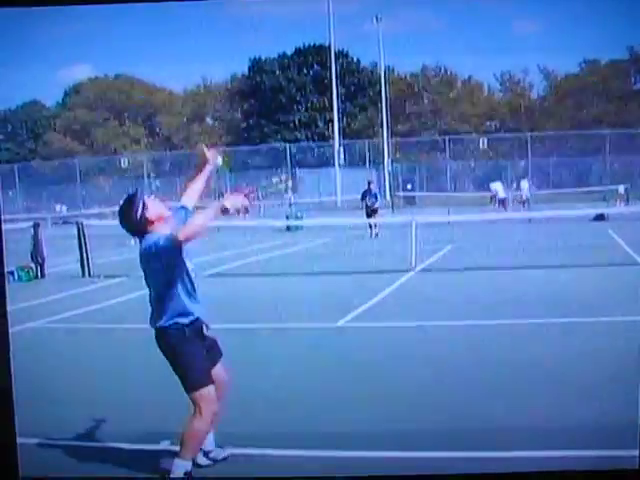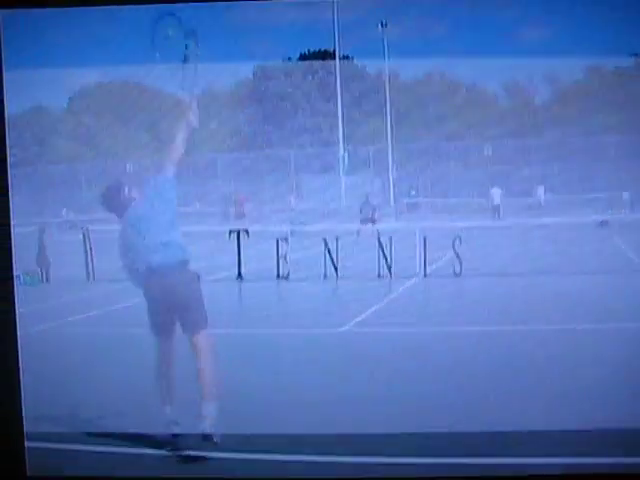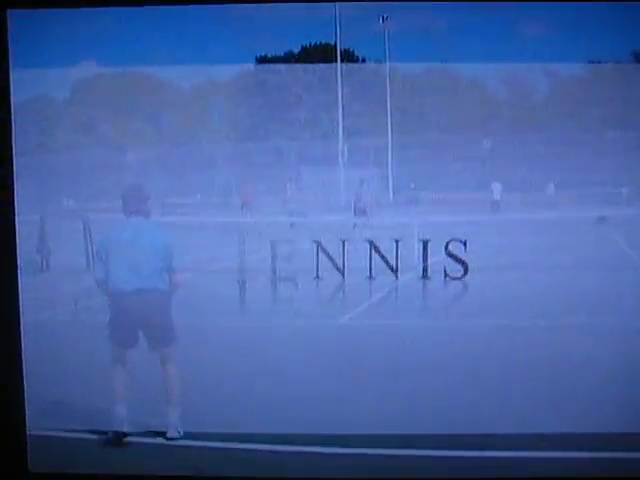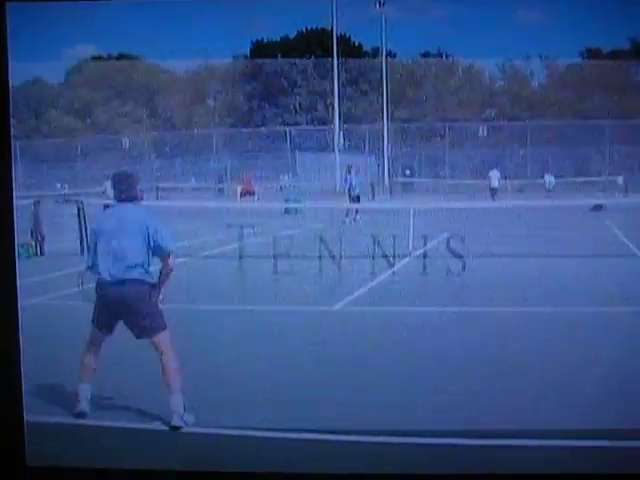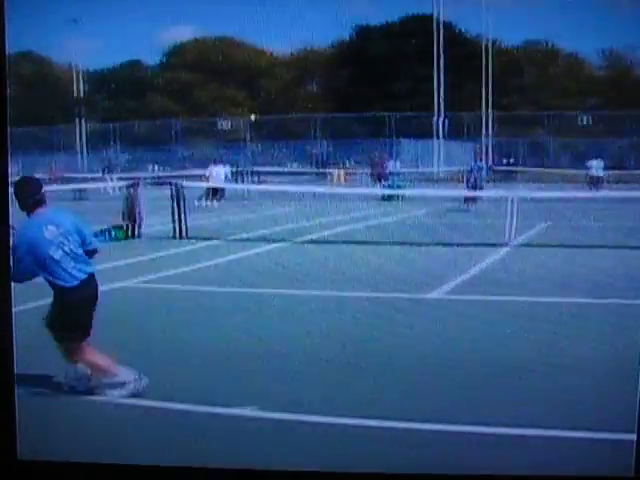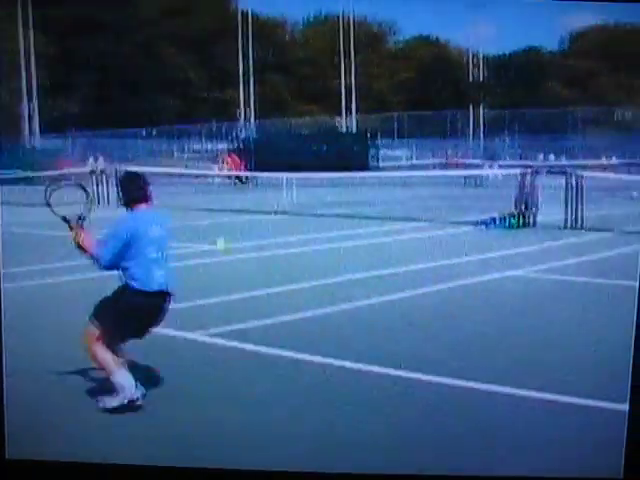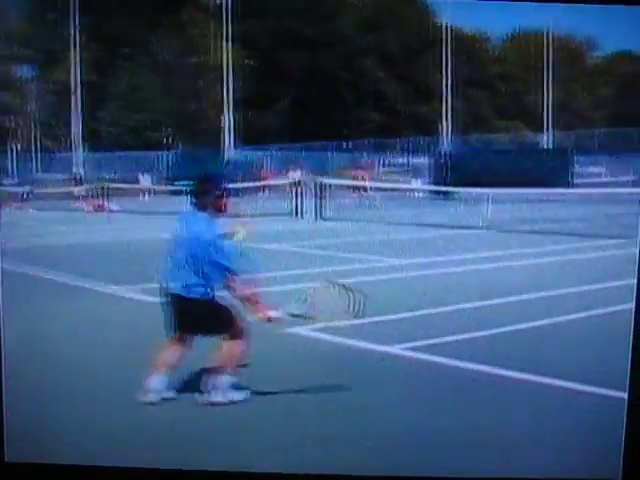
dt=0.7s
person 1, frame 1
left shoulder: (168, 236)
right shoulder: (155, 246)
left elbow: (186, 203)
right elbow: (185, 233)
left wrist: (206, 167)
right wrist: (221, 206)
left hip: (191, 326)
right hip: (178, 333)
left knee: (221, 383)
right knee: (207, 406)
left ankle: (205, 448)
person 1, frame 2
left shoulder: (125, 232)
right shoulder: (152, 198)
left elbow: (133, 273)
right elbow: (172, 158)
right wrist: (186, 123)
left hip: (153, 284)
right hip: (177, 277)
left knee: (164, 353)
right knee: (202, 349)
left ankle: (169, 419)
right ankle: (208, 421)
person 1, frame 3
left shoulder: (110, 237)
right shoulder: (158, 233)
left elbow: (100, 280)
right elbow: (173, 281)
left hip: (122, 303)
right hip: (152, 300)
left knee: (119, 362)
right knee: (168, 361)
left ankle: (119, 420)
right ankle: (173, 425)
person 1, frame 4
left shoulder: (100, 221)
right shoulder: (146, 219)
left elbow: (92, 265)
right elbow: (168, 263)
right wrist: (157, 290)
left hip: (106, 290)
right hip: (138, 289)
left knee: (93, 345)
right knee: (165, 349)
left ankle: (83, 401)
right ankle: (178, 413)
person 1, frame 5
left shoulder: (24, 234)
right shoulder: (67, 218)
left elbow: (19, 275)
right elbow: (92, 249)
left hip: (71, 294)
right hip: (88, 284)
left knee: (79, 348)
right knee: (55, 326)
left ankle: (129, 379)
right ankle: (80, 375)
person 1, frame 6
left shoulder: (127, 223)
right shoulder: (160, 221)
left elbow: (104, 259)
left wrist: (85, 242)
right wrist: (94, 243)
left hip: (137, 296)
right hip: (159, 300)
left knee: (93, 339)
right knee: (109, 341)
left ankle: (127, 387)
right ankle: (128, 389)
person 1, frame 7
left shoulder: (188, 220)
right shoulder: (210, 233)
right elbow: (231, 282)
right wrist: (259, 307)
left hip: (176, 295)
right hip: (197, 299)
left knee: (180, 341)
right knee: (238, 334)
left ankle: (153, 386)
right ankle: (220, 388)
